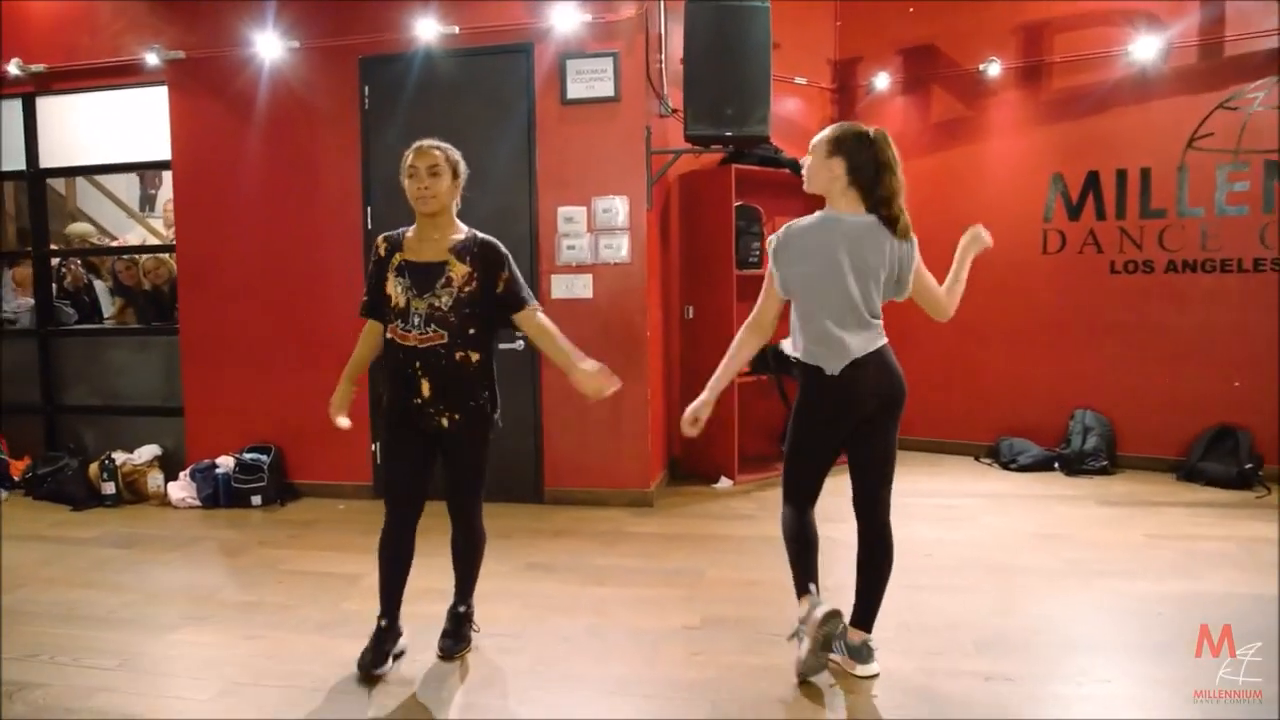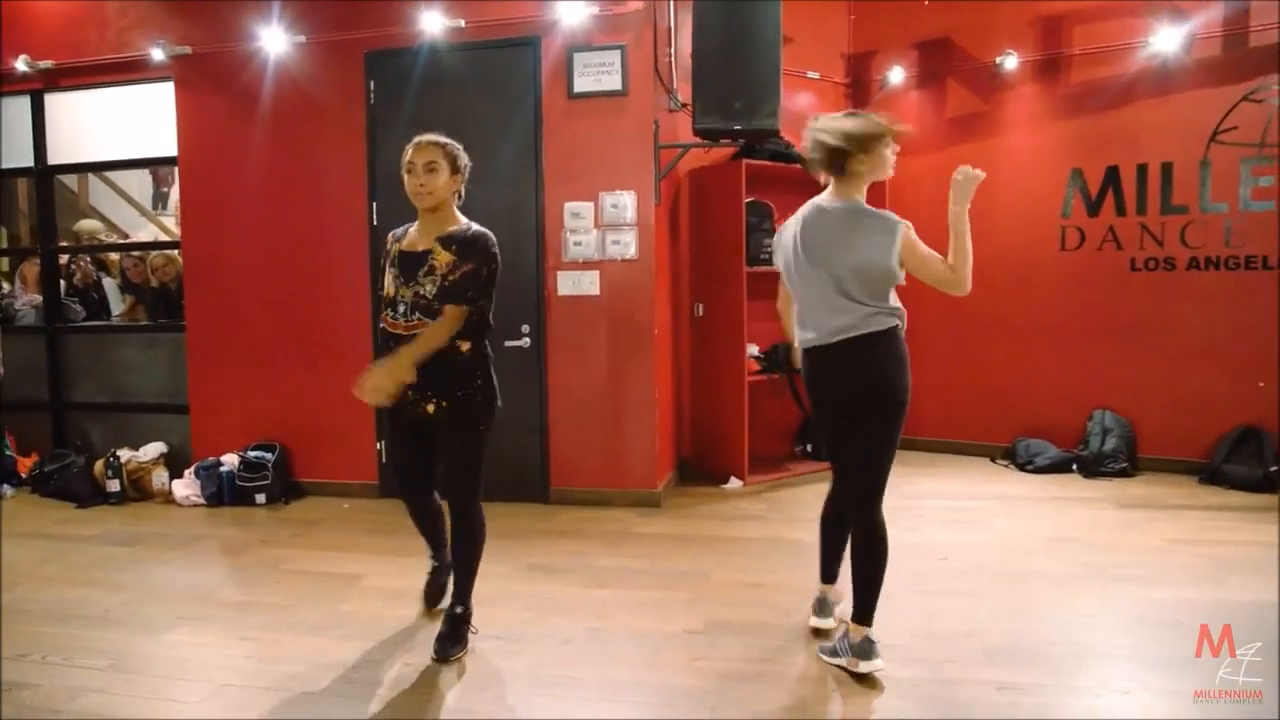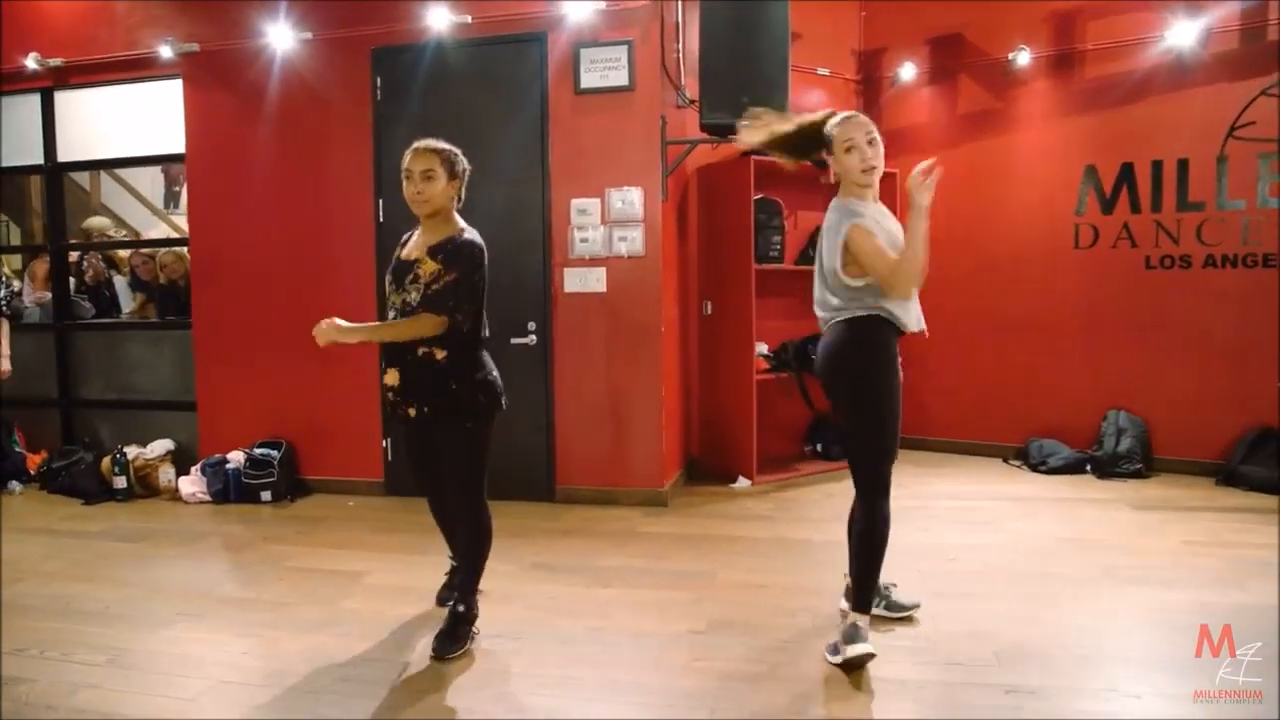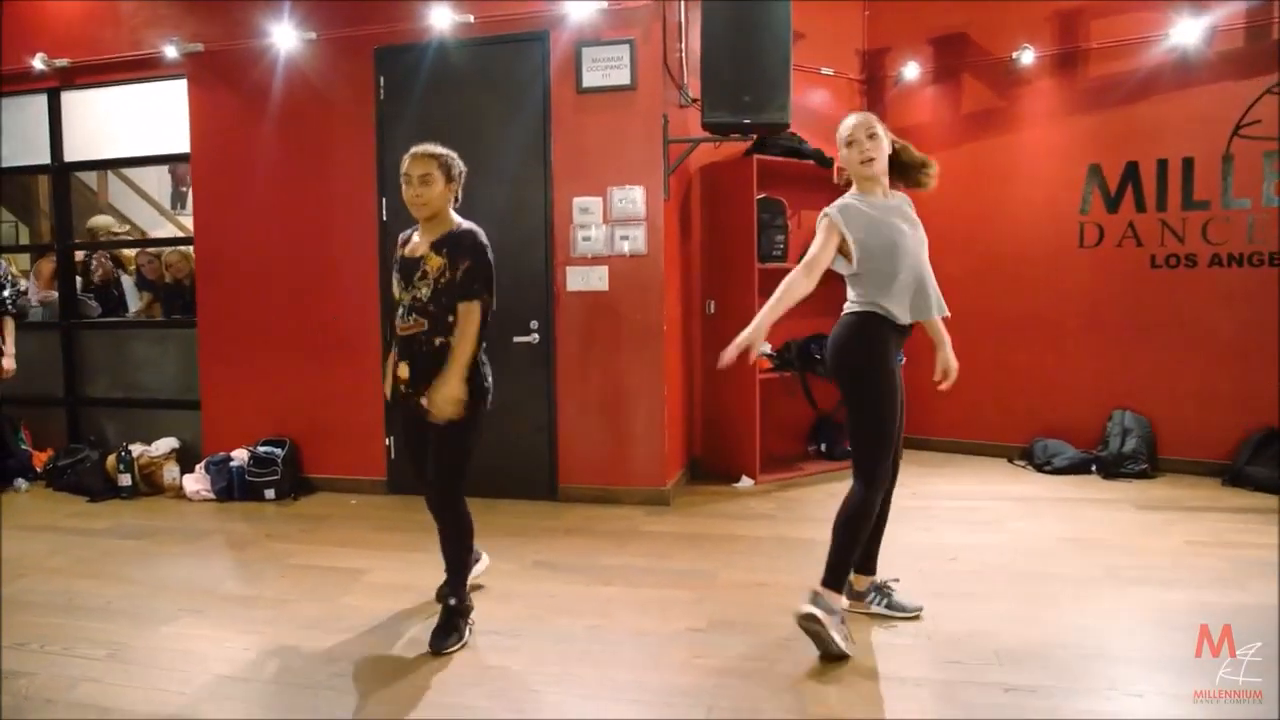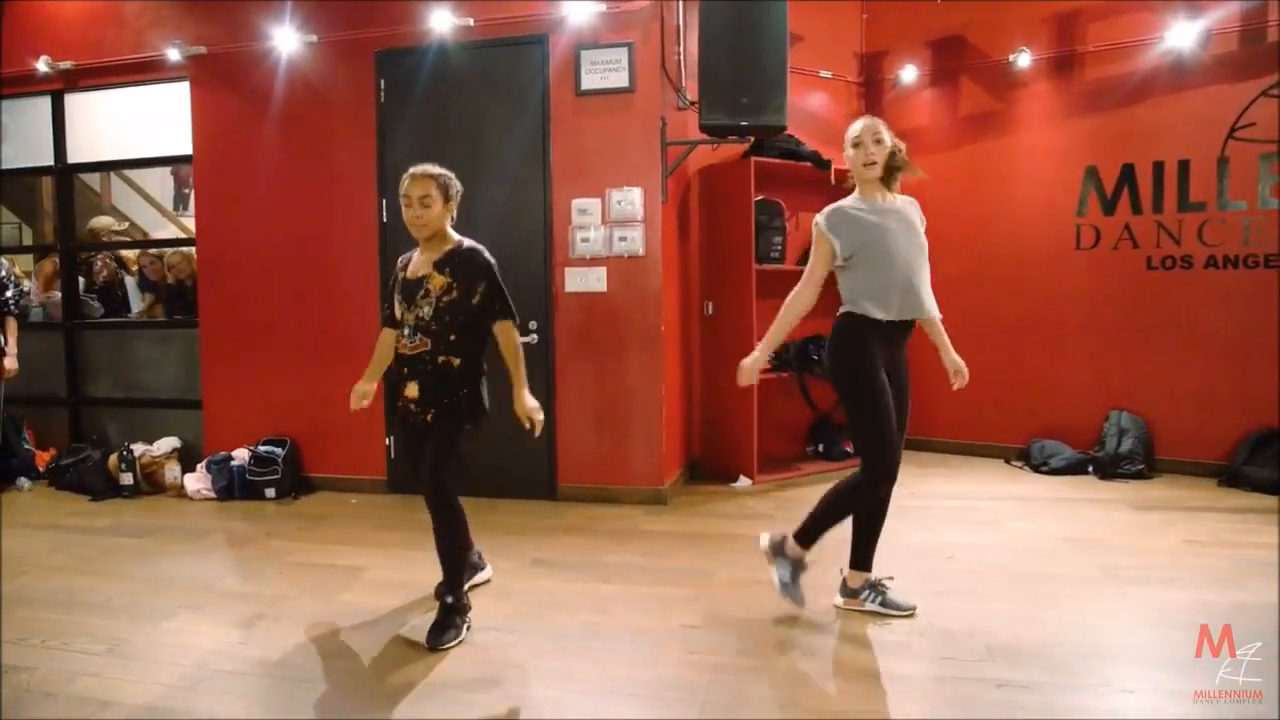
dt=0.2s
person 1, frame 1
left shoulder: (790, 240)
right shoulder: (895, 241)
left elbow: (758, 325)
right elbow: (943, 308)
left wrist: (712, 390)
right wrist: (967, 253)
left hip: (824, 387)
right hip: (884, 378)
left knee: (797, 504)
right knee: (872, 510)
left ankle: (815, 608)
right ankle: (857, 639)
person 1, frame 2
left shoulder: (794, 225)
right shoulder: (887, 230)
left elbow: (787, 304)
right elbow: (960, 283)
right wrist: (958, 207)
left hip: (821, 366)
right hip: (877, 364)
left knee: (848, 482)
right knee: (869, 495)
left ankle: (826, 594)
right ankle: (859, 636)
person 1, frame 3
left shoulder: (859, 207)
right shoulder: (856, 217)
right elbow: (905, 284)
right wrist: (917, 209)
left hip: (846, 348)
right hip: (862, 351)
left knee: (871, 476)
right knee: (872, 484)
left ankle: (865, 588)
right ankle: (854, 624)
person 1, frame 4
left shoulder: (901, 205)
right shoulder: (843, 214)
left elbow: (914, 284)
right elbow: (803, 277)
left wrist: (942, 343)
right wrist: (755, 328)
left hip: (887, 345)
right hip: (863, 343)
left knee: (884, 471)
right knee: (872, 475)
left ankle: (862, 583)
right ankle: (825, 598)
person 1, frame 5
left shoulder: (910, 212)
right shoulder: (836, 218)
left elbow: (921, 286)
right elbow: (806, 291)
left wrist: (946, 348)
right wrist: (763, 349)
left hip: (895, 344)
right hip: (856, 341)
left knee: (886, 470)
right knee: (877, 465)
left ankle: (857, 581)
right ankle: (790, 548)
person 2, frame 1
left shoulder: (484, 252)
right shoulder: (386, 248)
left elbow: (526, 313)
right elbow: (375, 323)
left wrist: (574, 361)
right wrist: (346, 382)
left hip: (465, 402)
right hip: (403, 402)
left knee: (464, 510)
right knee: (400, 513)
left ankle: (462, 613)
right ankle: (387, 626)
person 2, frame 2
left shoulder: (476, 242)
right shoulder: (398, 241)
left elbow: (454, 316)
left wrist: (398, 364)
right wrist: (393, 369)
left hip: (461, 392)
right hip: (408, 392)
left knee: (461, 497)
right knee: (410, 488)
left ankle: (459, 613)
right ankle: (443, 558)
person 2, frame 3
left shoulder: (465, 249)
right shoulder: (408, 243)
left elbow: (431, 323)
left wrist: (356, 334)
left hip: (462, 392)
right hip: (416, 391)
left knee: (467, 494)
right knee: (435, 487)
left ankle: (465, 607)
right ankle: (462, 564)
person 2, frame 4
left shoulder: (467, 241)
right shoulder: (406, 242)
left elbow: (470, 312)
left wrist: (454, 375)
right wrist: (394, 363)
left hip: (455, 386)
right hip: (411, 383)
left knee: (444, 487)
right knee: (429, 485)
left ankle: (457, 603)
right ankle: (466, 557)
person 2, frame 5
left shoulder: (470, 260)
right shoulder: (402, 265)
left elbow: (504, 324)
left wrist: (522, 390)
right wrist: (371, 379)
left hip: (454, 395)
right hip: (411, 393)
left knee: (439, 487)
right knee: (430, 485)
left ankle: (455, 601)
right ankle: (468, 559)
